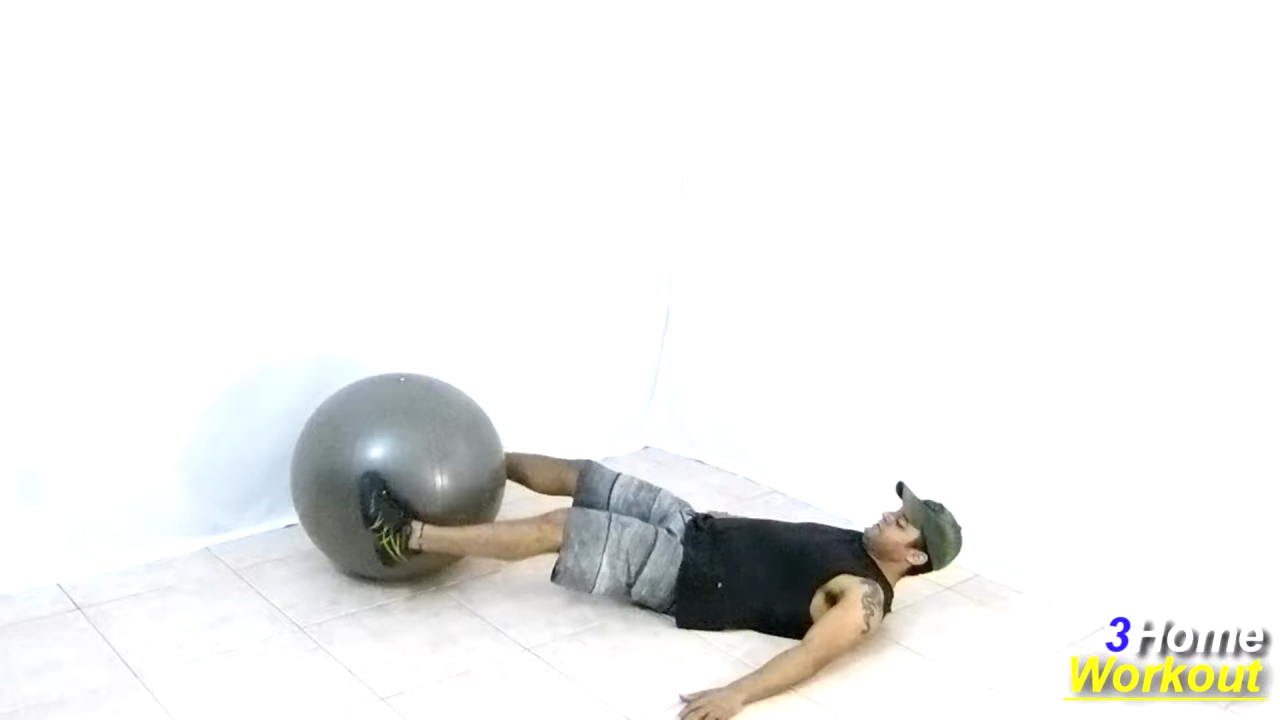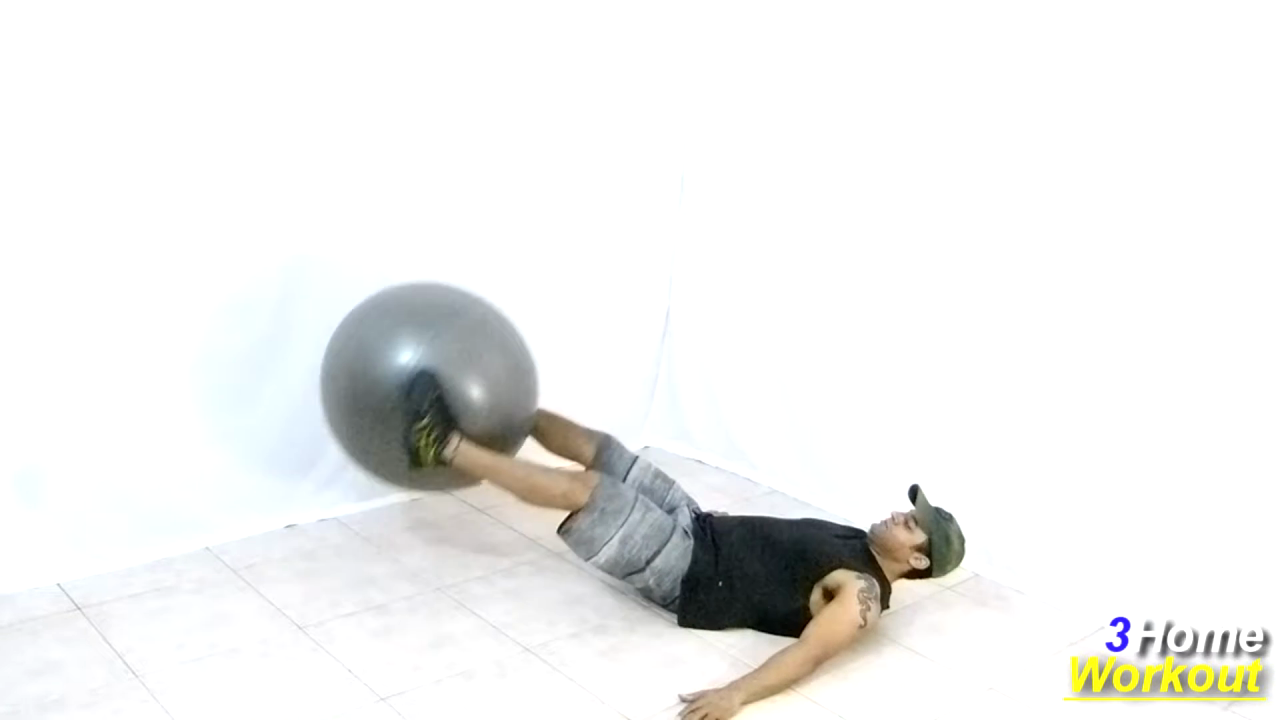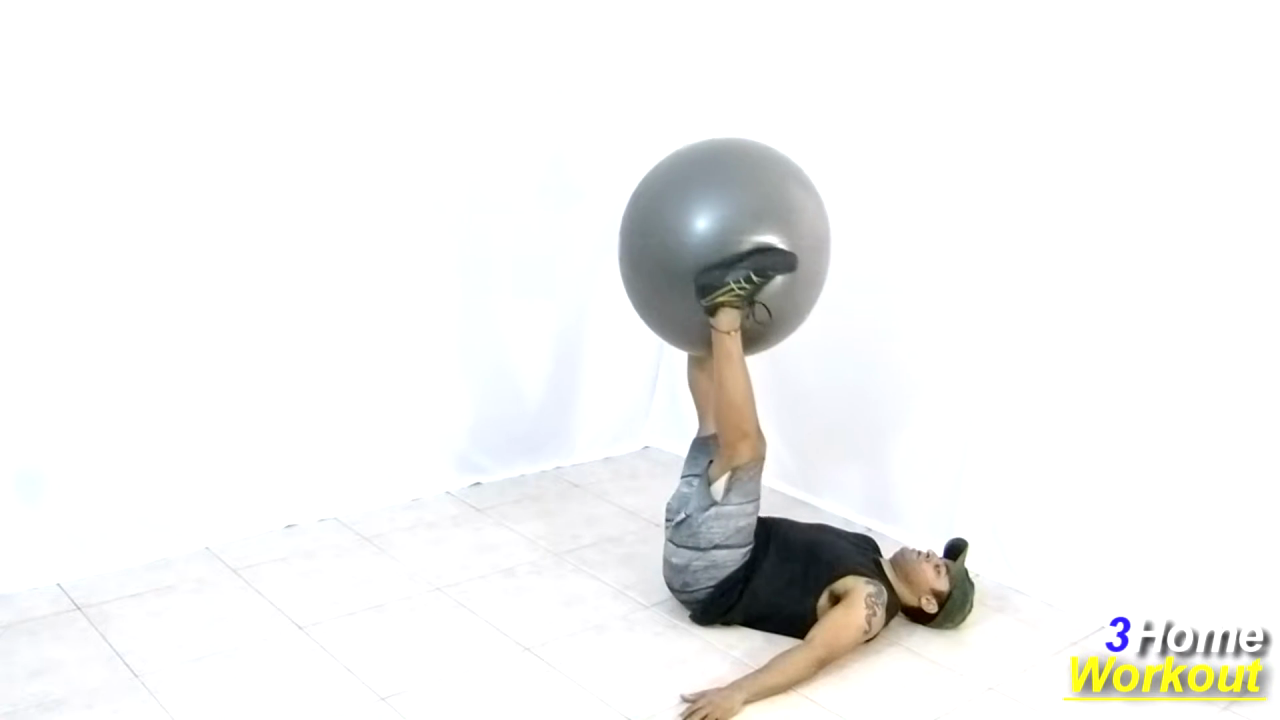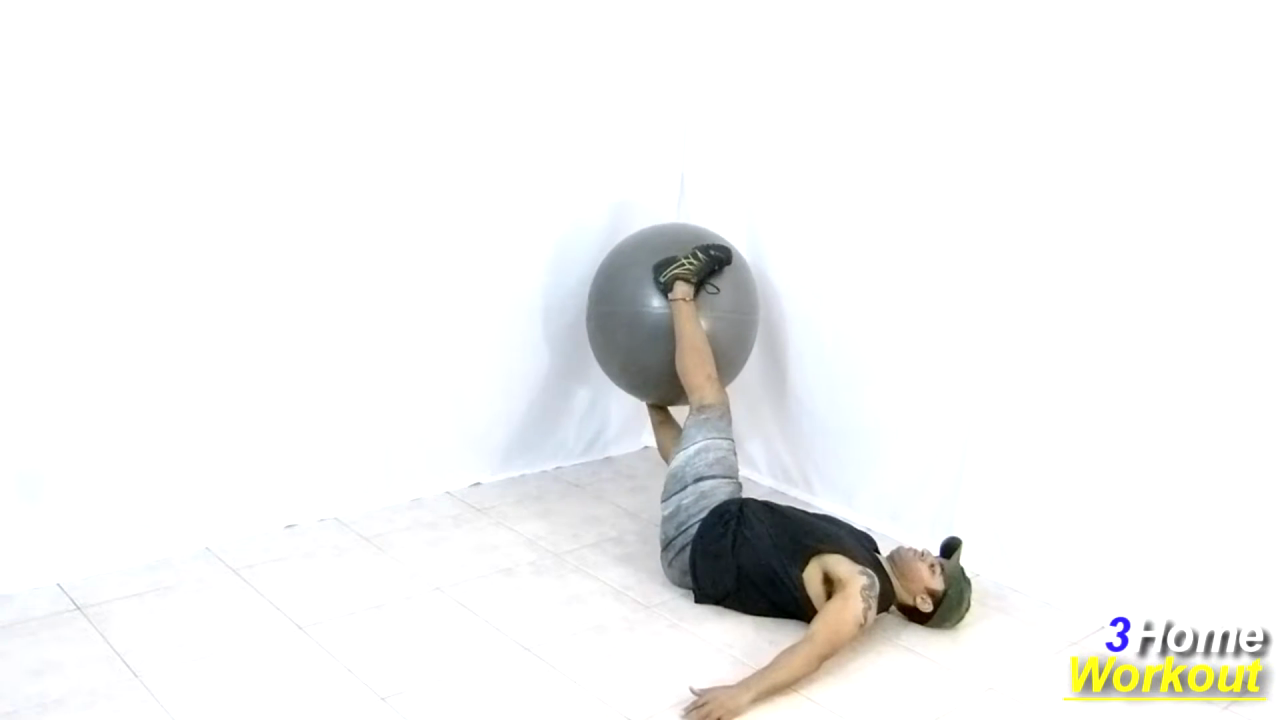
dt=1s
person 1, frame 1
left shoulder: (864, 596)
right shoulder: (852, 543)
left elbow: (811, 654)
right wrist: (712, 521)
left hip: (690, 576)
right hip: (696, 529)
left knee: (556, 528)
right knee: (576, 475)
left ankle: (411, 535)
person 1, frame 2
left shoulder: (862, 595)
right shoulder: (852, 542)
left elbow: (810, 652)
left hip: (693, 574)
right hip: (701, 530)
left knee: (583, 490)
right knee: (596, 447)
left ankle: (447, 446)
person 1, frame 3
left shoulder: (869, 603)
right shoulder: (865, 552)
left elbow: (814, 655)
left hip: (707, 578)
right hip: (707, 547)
left knee: (743, 446)
right knee: (718, 419)
left ankle: (729, 308)
right ankle: (724, 306)
person 1, frame 4
left shoulder: (862, 590)
right shoulder: (864, 551)
left elbow: (814, 650)
left hip: (702, 537)
right hip: (712, 536)
left knee: (709, 401)
left ankle: (682, 286)
